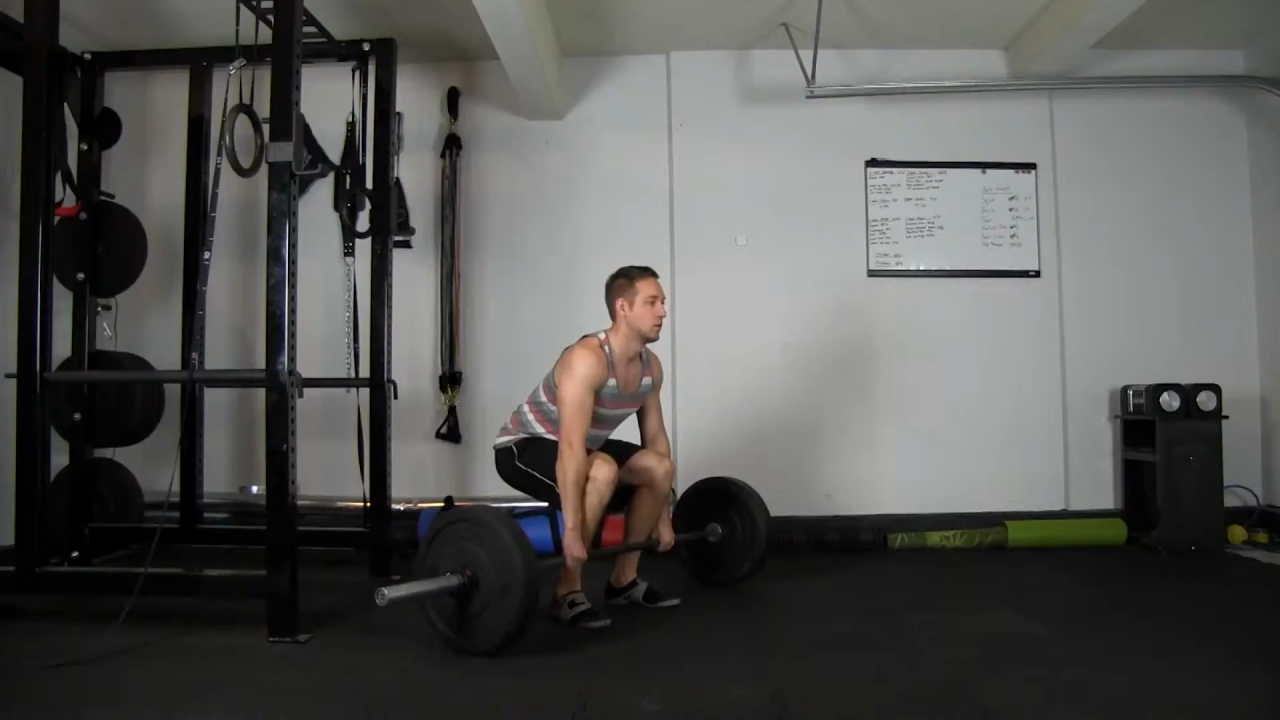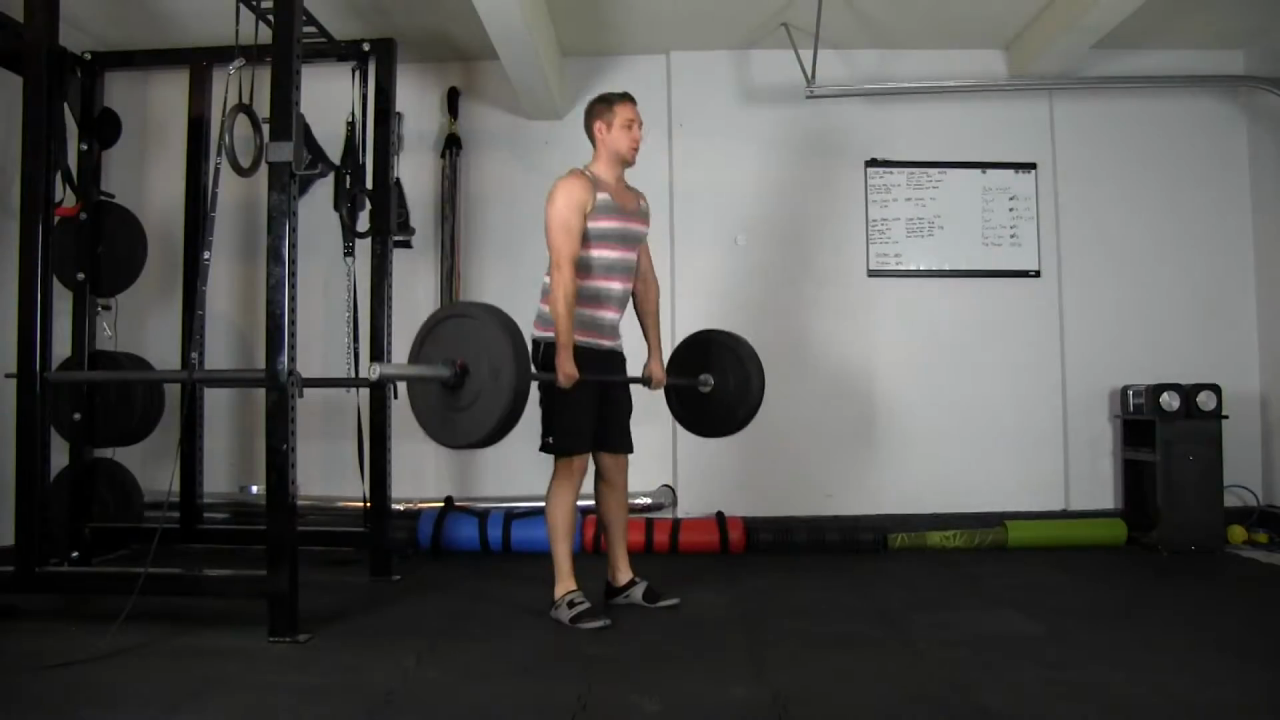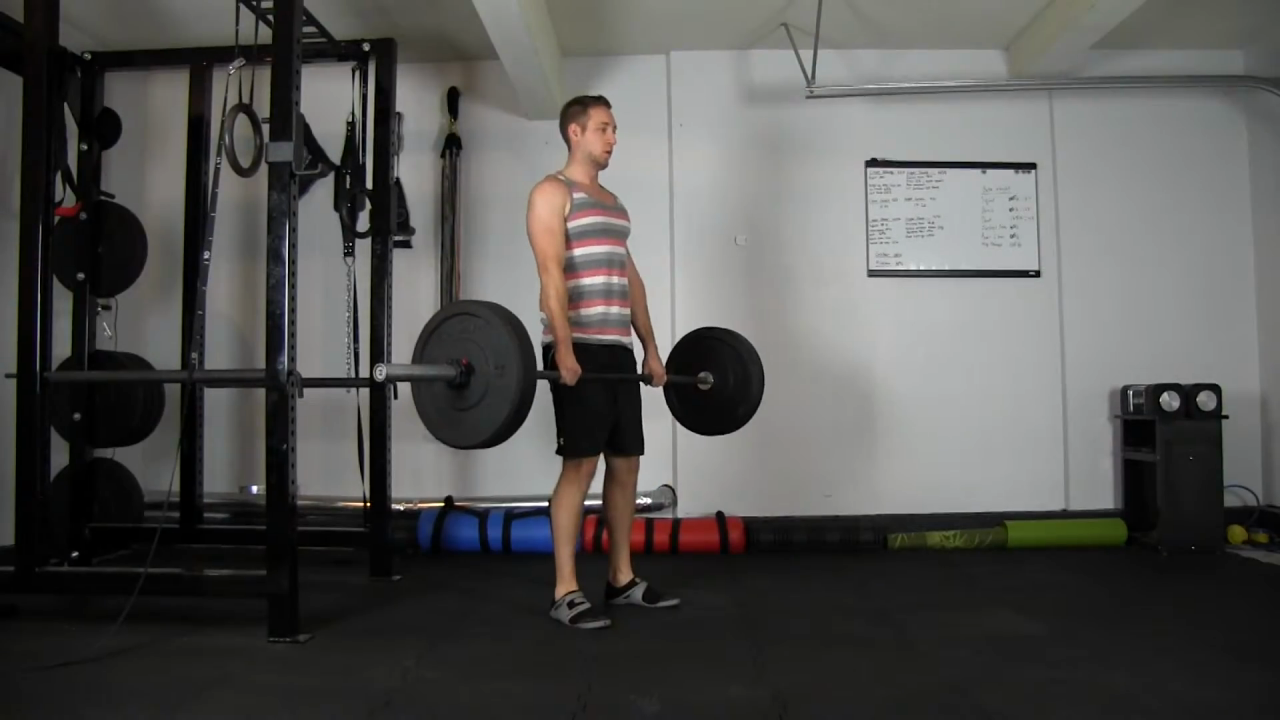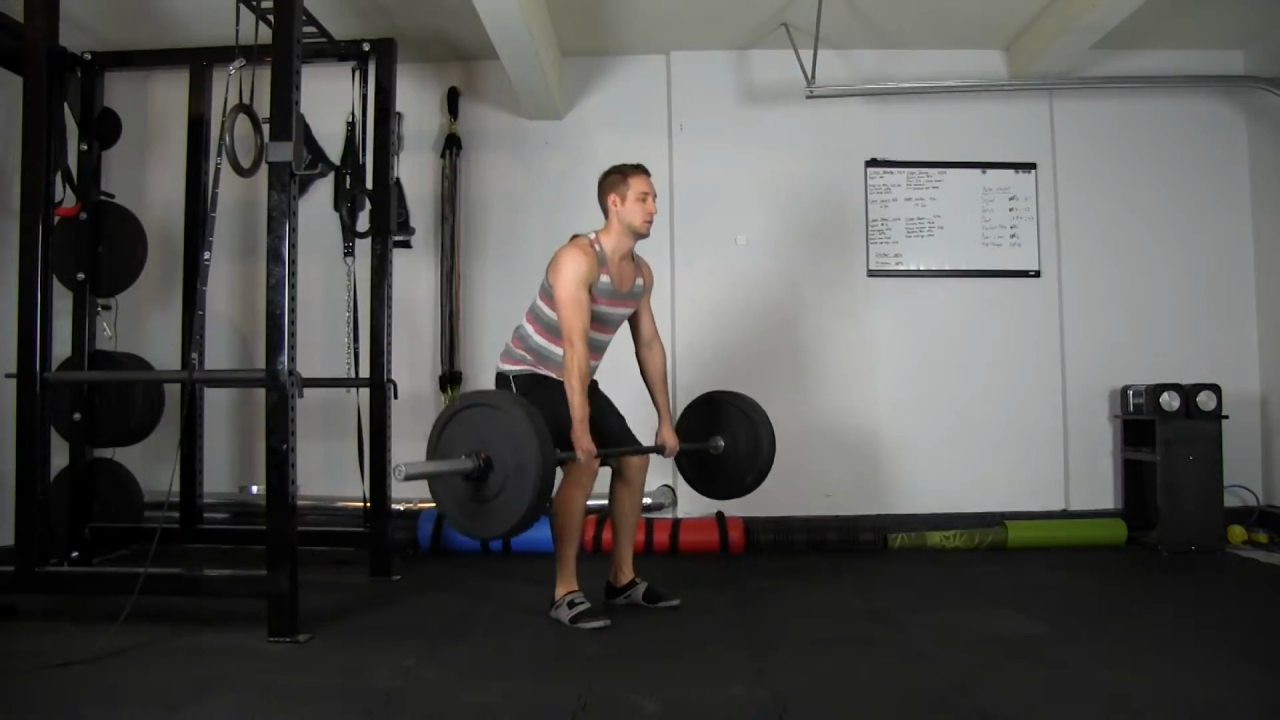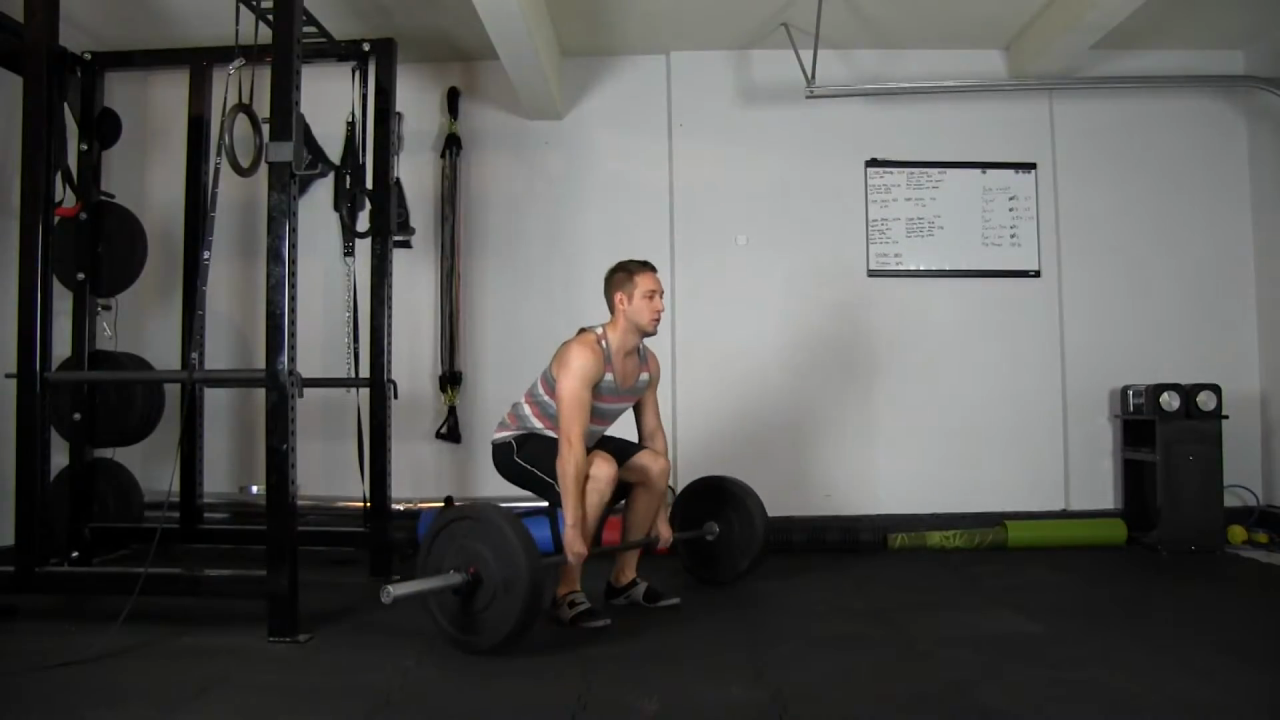
dt=1s
person 1, frame 1
left shoulder: (651, 366)
right shoulder: (587, 359)
left elbow: (656, 438)
right elbow: (570, 449)
left wrist: (664, 518)
right wrist: (572, 530)
left hip: (581, 446)
right hip: (525, 446)
left knee: (660, 469)
right knee: (602, 472)
left ankle: (624, 579)
right ankle: (568, 592)
person 1, frame 2
left shoulder: (637, 200)
right shoulder: (575, 188)
left elbow: (645, 279)
right elbow: (563, 272)
left wrist: (655, 352)
right wrist: (563, 351)
left hip: (608, 349)
right hip: (565, 347)
left knee: (615, 464)
right knee: (571, 464)
left ankle: (621, 579)
right ankle: (565, 593)
person 1, frame 3
left shoulder: (612, 202)
right shoulder: (553, 192)
right elbow: (551, 273)
left wrist: (651, 349)
right wrist: (564, 348)
left hip: (617, 350)
right hip: (577, 350)
left knee: (625, 462)
right knee: (581, 464)
left ankle: (622, 579)
right ankle: (566, 593)
person 1, frame 4
left shoulder: (641, 271)
right shoulder: (579, 258)
left elbow: (649, 345)
right elbow: (574, 343)
left wrist: (665, 420)
right wrist: (579, 423)
left hip: (573, 379)
right hip: (526, 375)
left knee: (633, 460)
right knee: (582, 461)
left ankle: (622, 579)
right ankle: (566, 593)
person 1, frame 5
left shoulder: (647, 362)
right shoulder: (584, 354)
left elbow: (652, 434)
right elbow: (570, 444)
left wrist: (660, 515)
right wrist: (572, 526)
left hip: (572, 443)
right hip: (521, 443)
left knee: (656, 467)
right knee: (602, 470)
left ankle: (623, 580)
right ankle: (568, 593)
